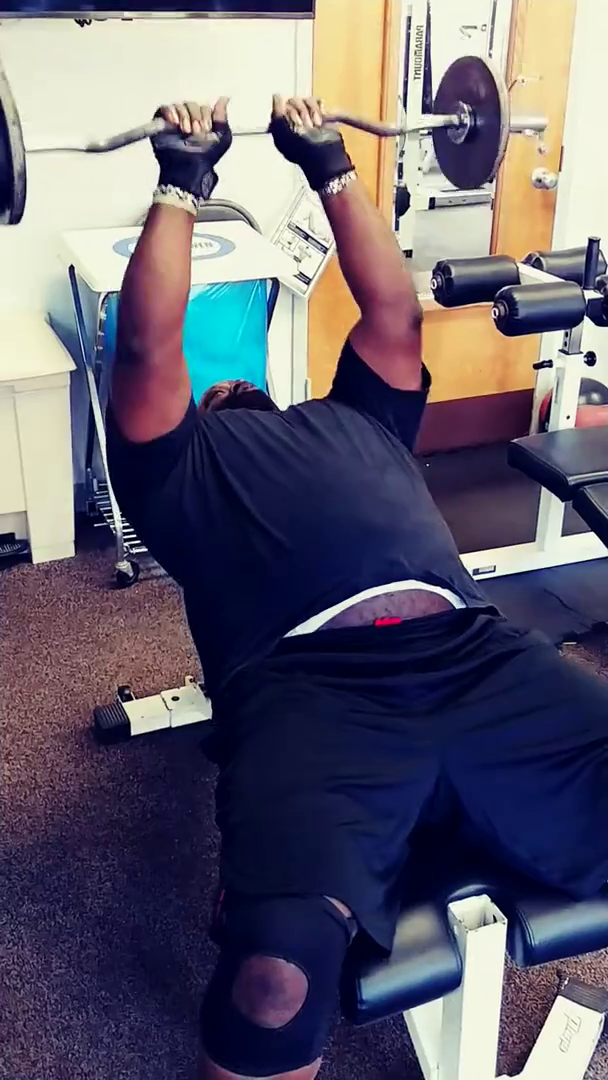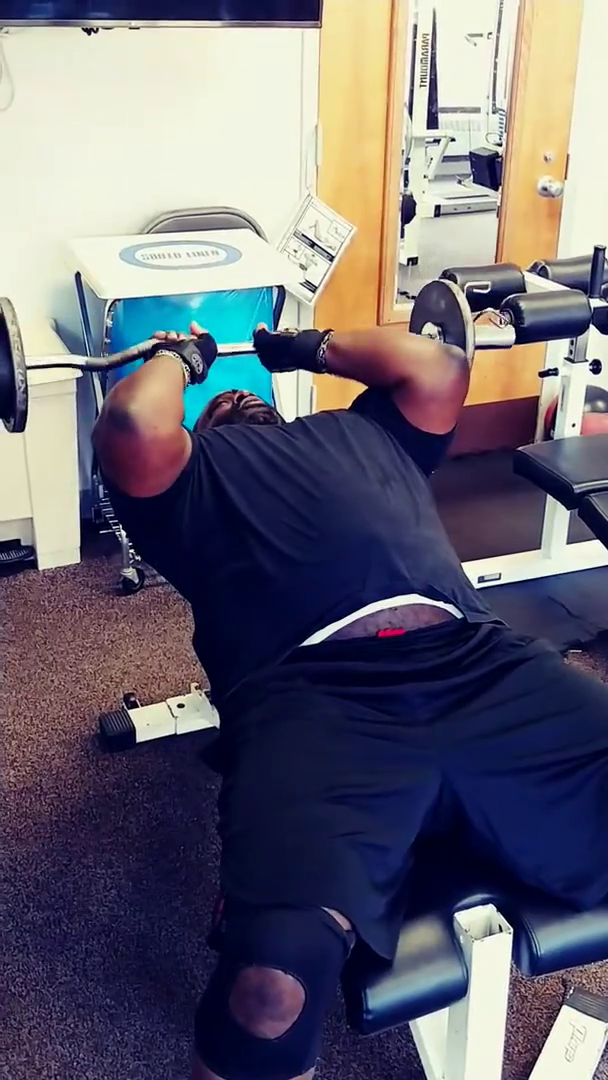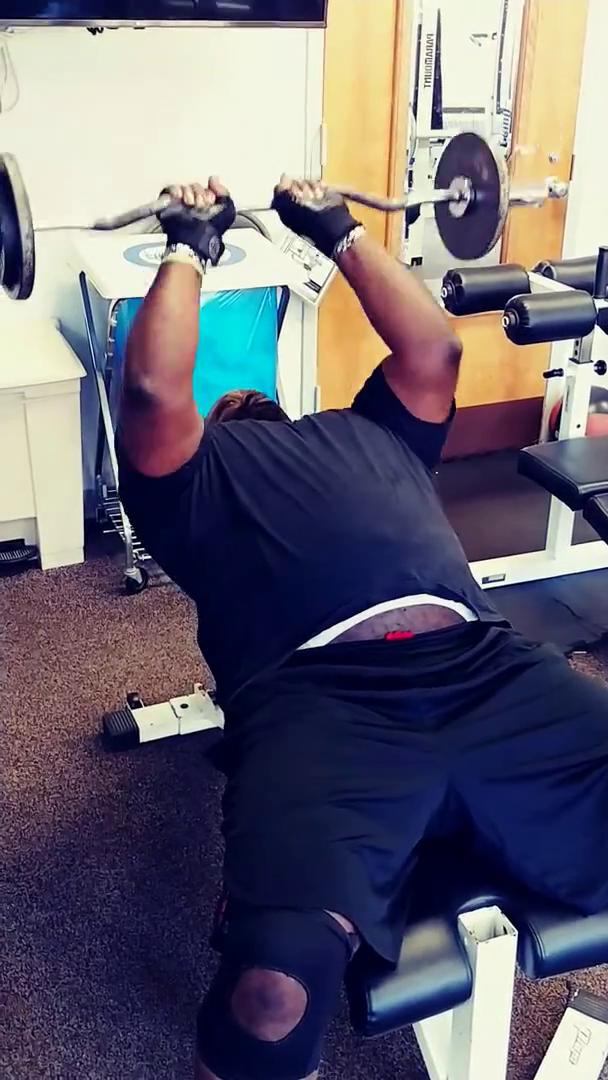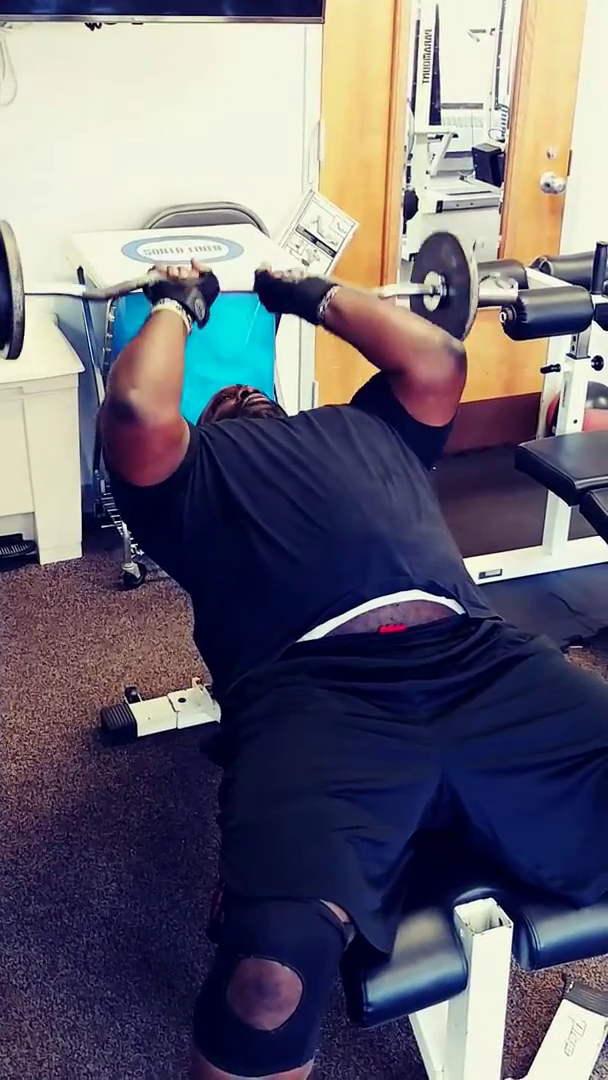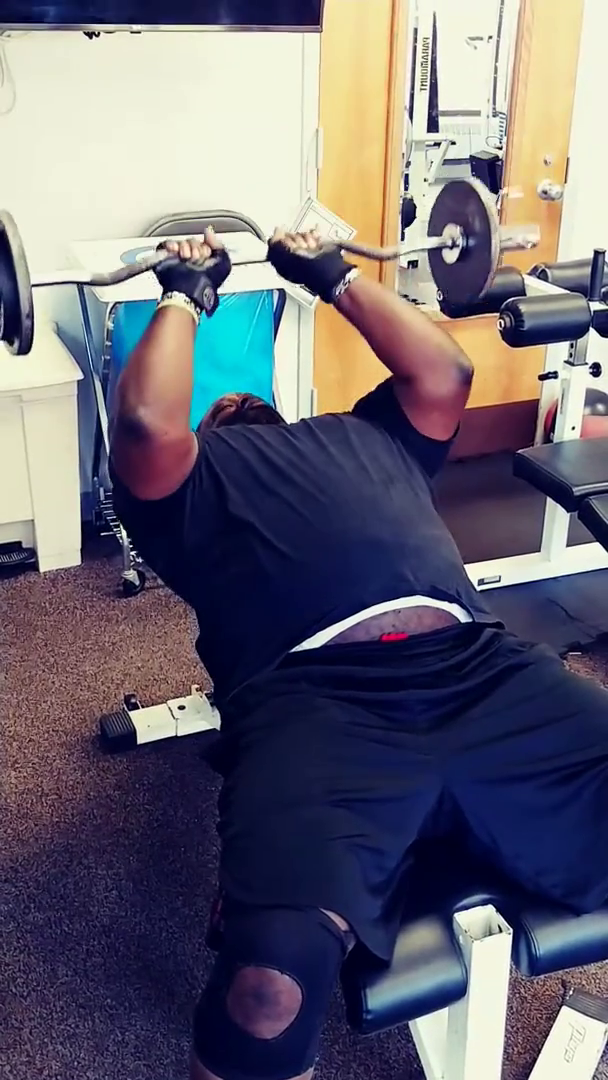
dt=1s
person 1, frame 1
left shoulder: (355, 424)
right shoulder: (184, 468)
left elbow: (392, 312)
right elbow: (148, 350)
left wrist: (331, 169)
right wrist: (182, 185)
left hip: (475, 655)
right hip: (307, 688)
right knee: (278, 969)
person 1, frame 2
left shoulder: (359, 430)
right shoulder: (194, 471)
left elbow: (440, 367)
right elbow: (130, 430)
left wrist: (318, 348)
right wrist: (176, 360)
left hip: (475, 660)
right hip: (311, 696)
right knee: (272, 982)
person 1, frame 3
left shoulder: (365, 432)
right shoulder: (196, 479)
left elbow: (429, 351)
right elbow: (155, 393)
left wrist: (339, 232)
right wrist: (188, 248)
left hip: (485, 667)
right hip: (317, 700)
right knee: (275, 982)
person 1, frame 4
left shoulder: (359, 426)
right shoulder: (194, 466)
left elbow: (437, 359)
right elbow: (134, 416)
left wrist: (321, 297)
right wrist: (175, 307)
left hip: (479, 658)
right hip: (312, 691)
right knee: (270, 973)
person 1, frame 5
left shoulder: (360, 435)
right shoulder: (191, 478)
left elbow: (442, 375)
right elbow: (147, 424)
left wrist: (336, 275)
right wrist: (184, 295)
left hip: (479, 666)
right hip: (312, 698)
right knee: (271, 980)
